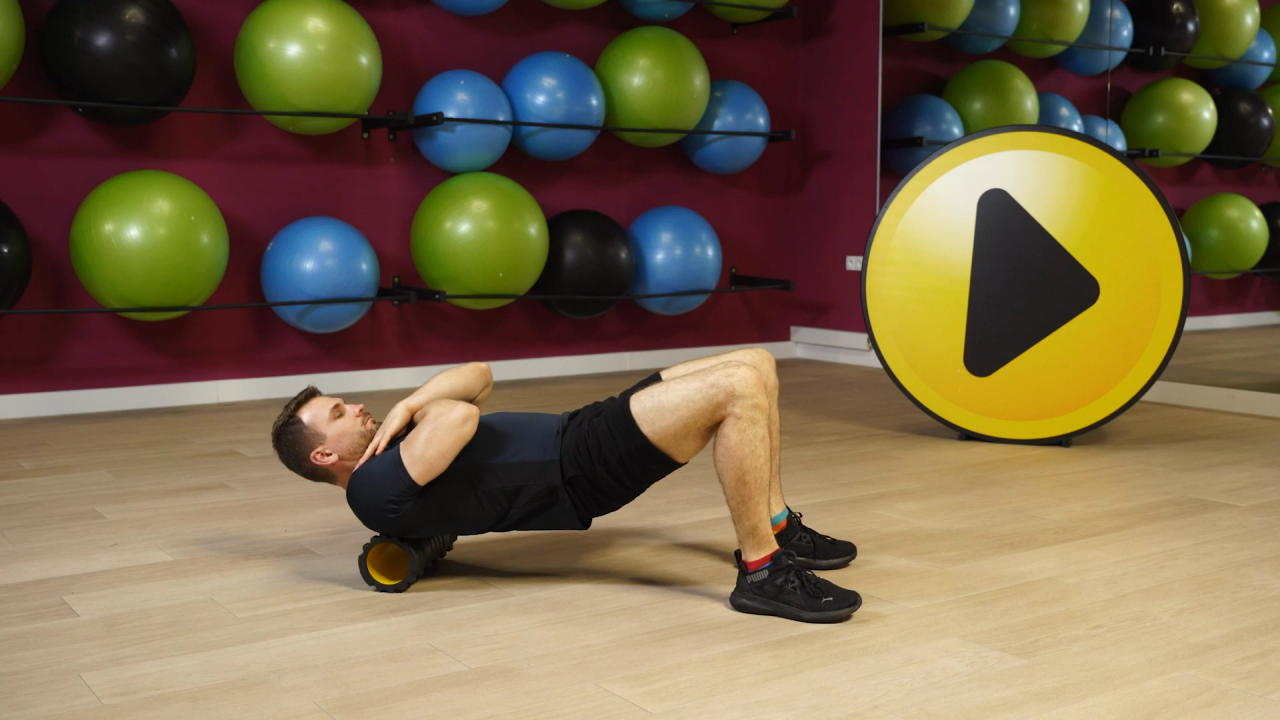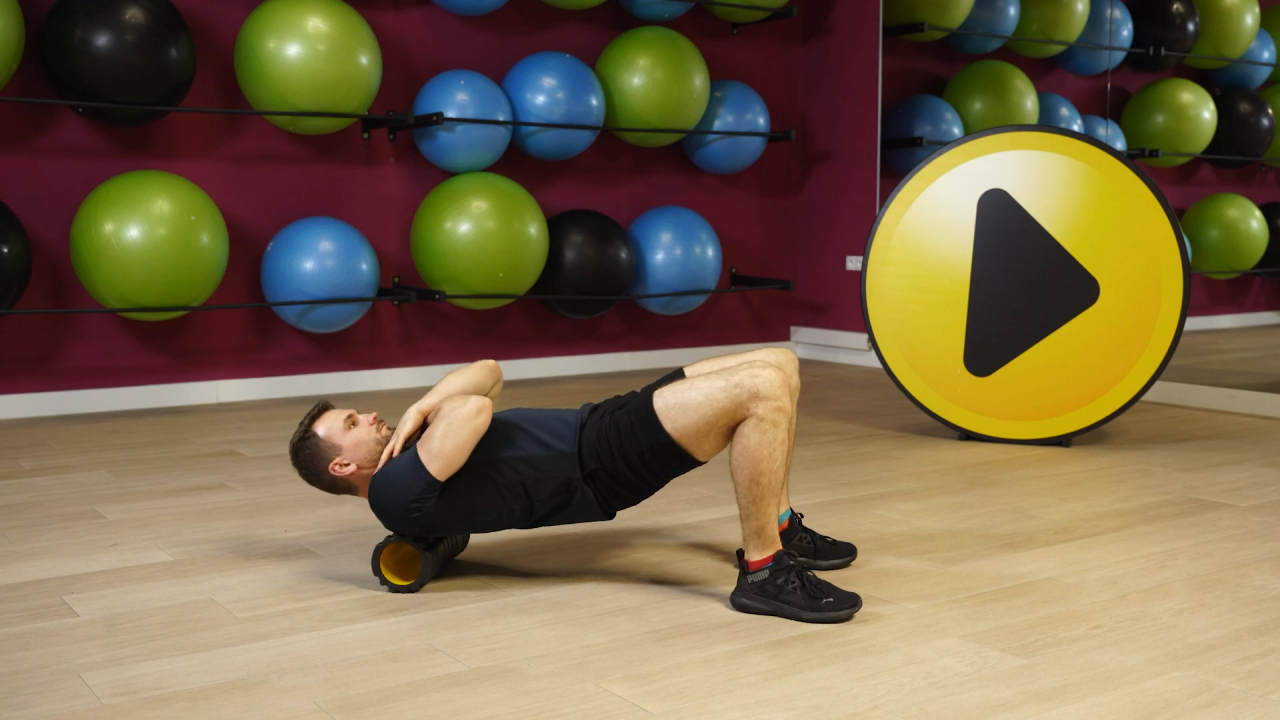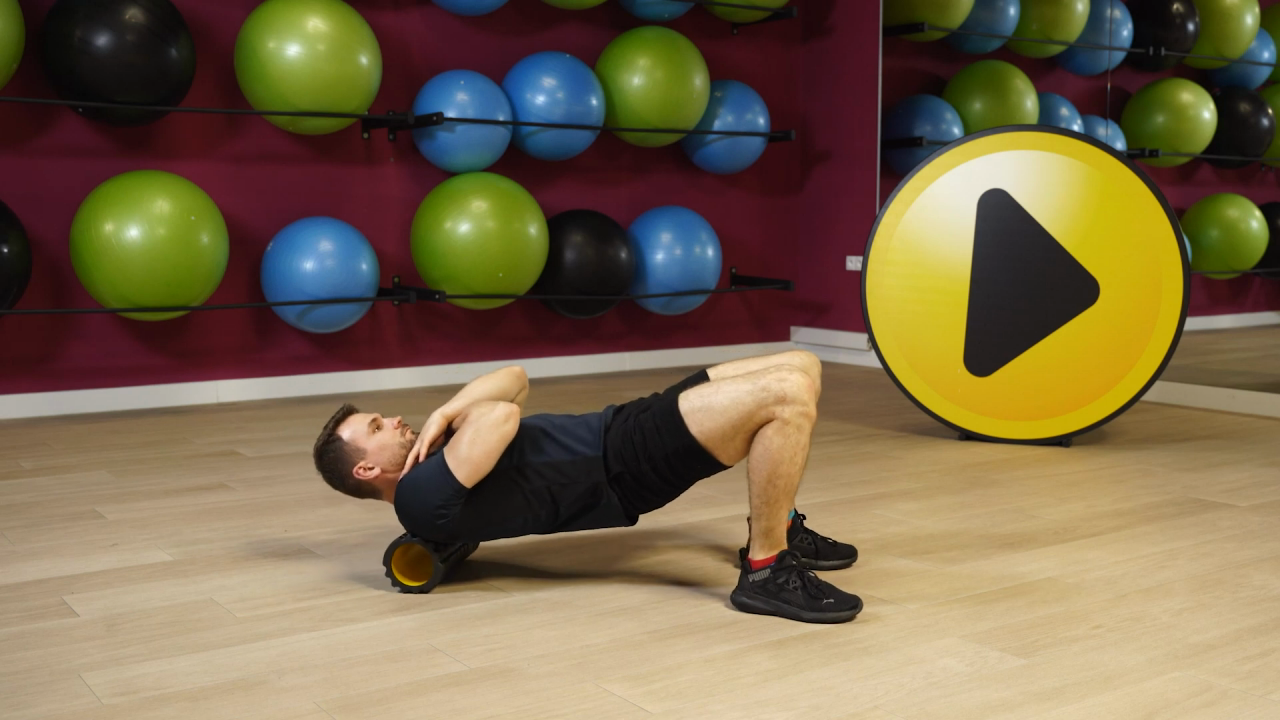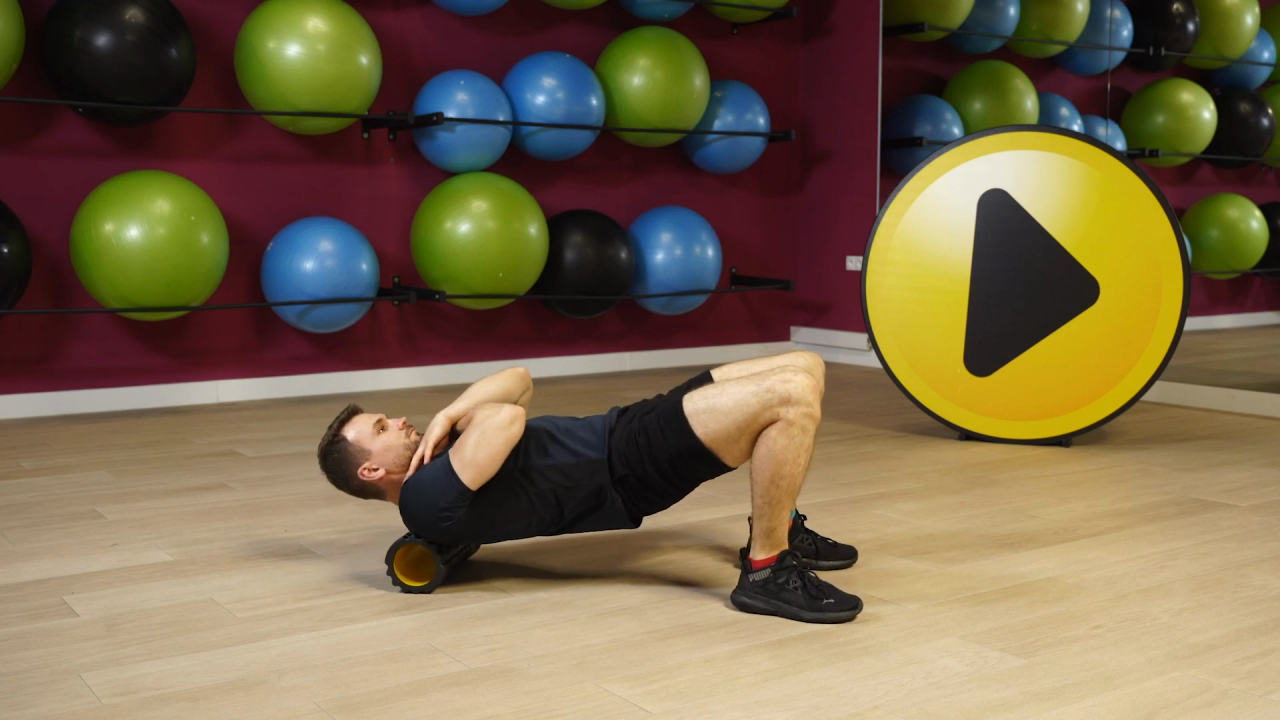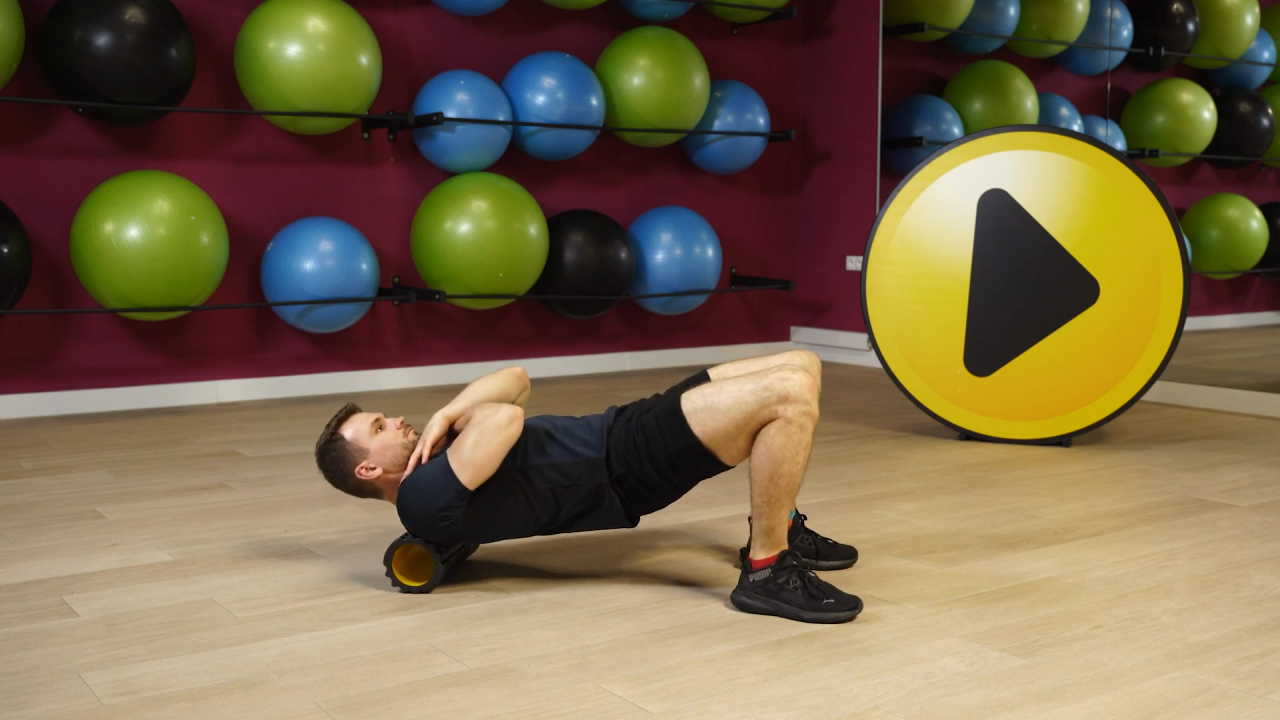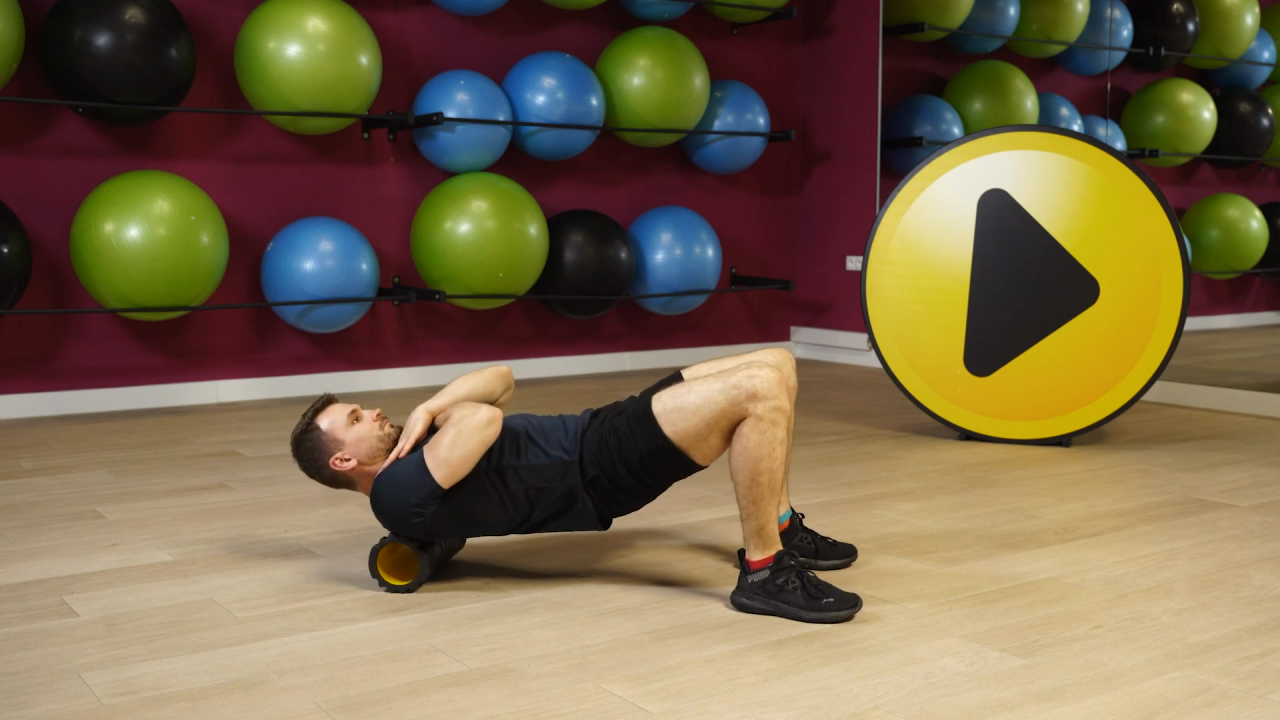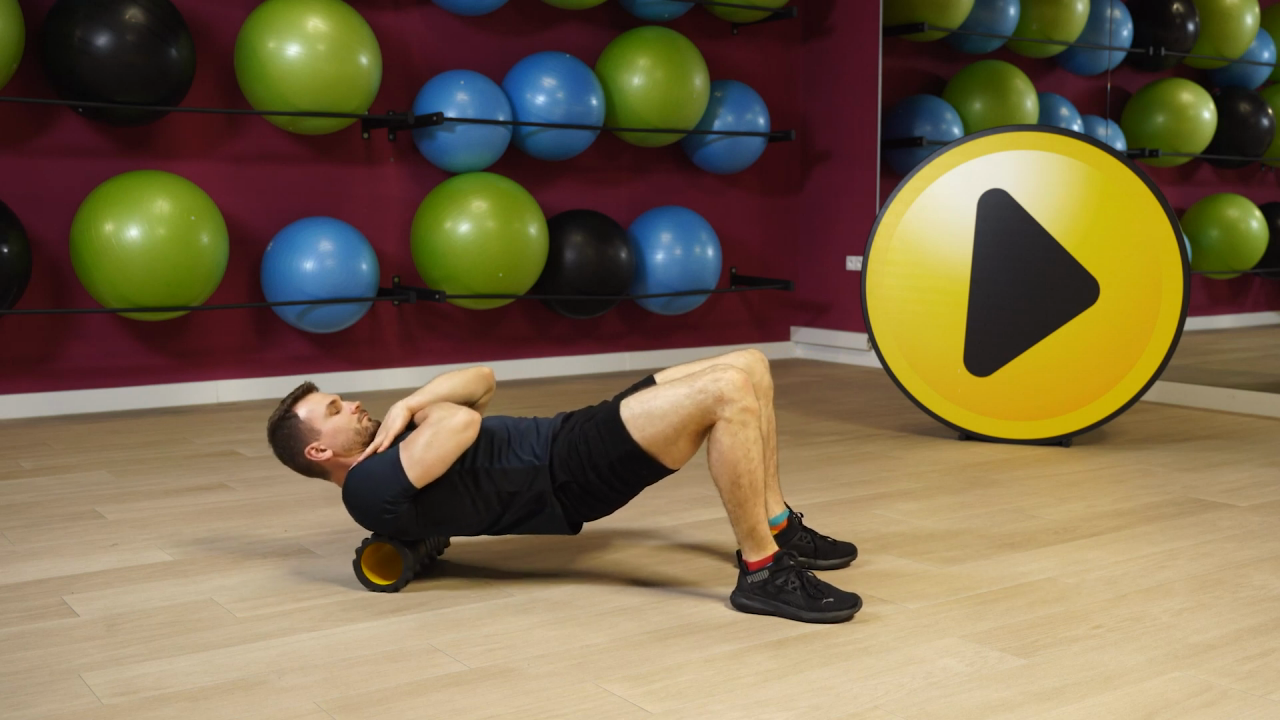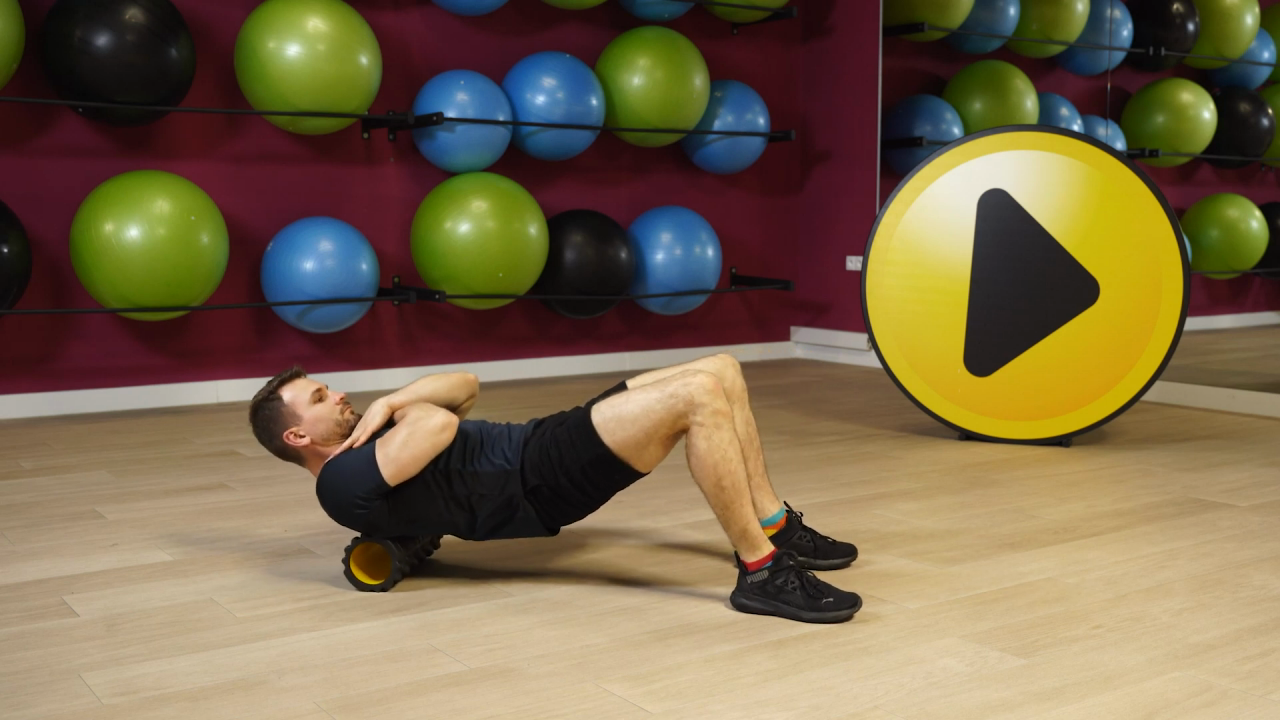
dt=0.5s
person 1, frame 1
left shoulder: (397, 448)
right shoulder: (375, 490)
left elbow: (479, 375)
right elbow: (461, 417)
left wrist: (408, 406)
right wrist: (420, 409)
left hip: (579, 434)
right hip: (579, 471)
left knee: (756, 364)
right knee: (739, 389)
left ankle: (777, 527)
right ankle: (762, 571)
person 1, frame 2
left shoulder: (414, 449)
right shoulder: (396, 492)
left elbow: (488, 373)
right elbow: (473, 408)
left wrist: (420, 408)
right wrist: (428, 412)
left hip: (601, 428)
right hip: (600, 464)
left knee: (779, 365)
right knee: (764, 391)
left ankle: (780, 529)
right ankle: (764, 572)
person 1, frame 3
left shoulder: (437, 454)
right shoulder: (424, 497)
left elbow: (515, 378)
right elbow: (502, 416)
left wrist: (445, 413)
right wrist: (454, 414)
left hip: (623, 429)
right hip: (623, 468)
left knee: (800, 367)
right knee: (788, 396)
left ankle: (781, 530)
right ankle: (767, 571)
person 1, frame 4
left shoulder: (440, 457)
right shoulder: (428, 499)
left elbow: (519, 380)
right elbow: (508, 418)
left wrist: (449, 415)
right wrist: (458, 417)
left hip: (628, 433)
right hip: (627, 469)
left knee: (805, 369)
right knee: (792, 398)
left ankle: (782, 530)
right ankle: (766, 571)
person 1, frame 5
left shoulder: (439, 459)
right shoulder: (427, 498)
left elbow: (515, 379)
right elbow: (507, 418)
left wrist: (448, 414)
right wrist: (455, 415)
left hip: (624, 431)
right hip: (624, 468)
left knee: (799, 365)
right knee: (790, 395)
left ankle: (782, 530)
right ankle: (767, 572)
person 1, frame 6
left shoulder: (419, 451)
right shoulder: (400, 494)
left elbow: (501, 378)
right elbow: (484, 421)
left wrist: (430, 408)
right wrist: (437, 410)
left hip: (597, 435)
right hip: (596, 471)
left knee: (774, 365)
right knee: (759, 391)
left ankle: (780, 528)
right ankle: (764, 572)
person 1, frame 7
left shoulder: (392, 449)
right shoulder: (372, 489)
left elbow: (482, 378)
right elbow: (462, 422)
left wrist: (410, 405)
right wrist: (419, 407)
left hip: (572, 437)
right hip: (568, 474)
left knee: (748, 366)
right knee: (729, 392)
left ankle: (777, 527)
right ankle: (762, 571)
person 1, frame 8
left shoulder: (375, 442)
right shoulder: (344, 484)
left elbow: (466, 385)
right elbow: (440, 425)
left wrist: (390, 401)
right wrist: (400, 405)
left hip: (543, 446)
right hip: (540, 479)
left knee: (719, 371)
right knee: (698, 395)
left ankle: (775, 526)
right ankle: (761, 571)
